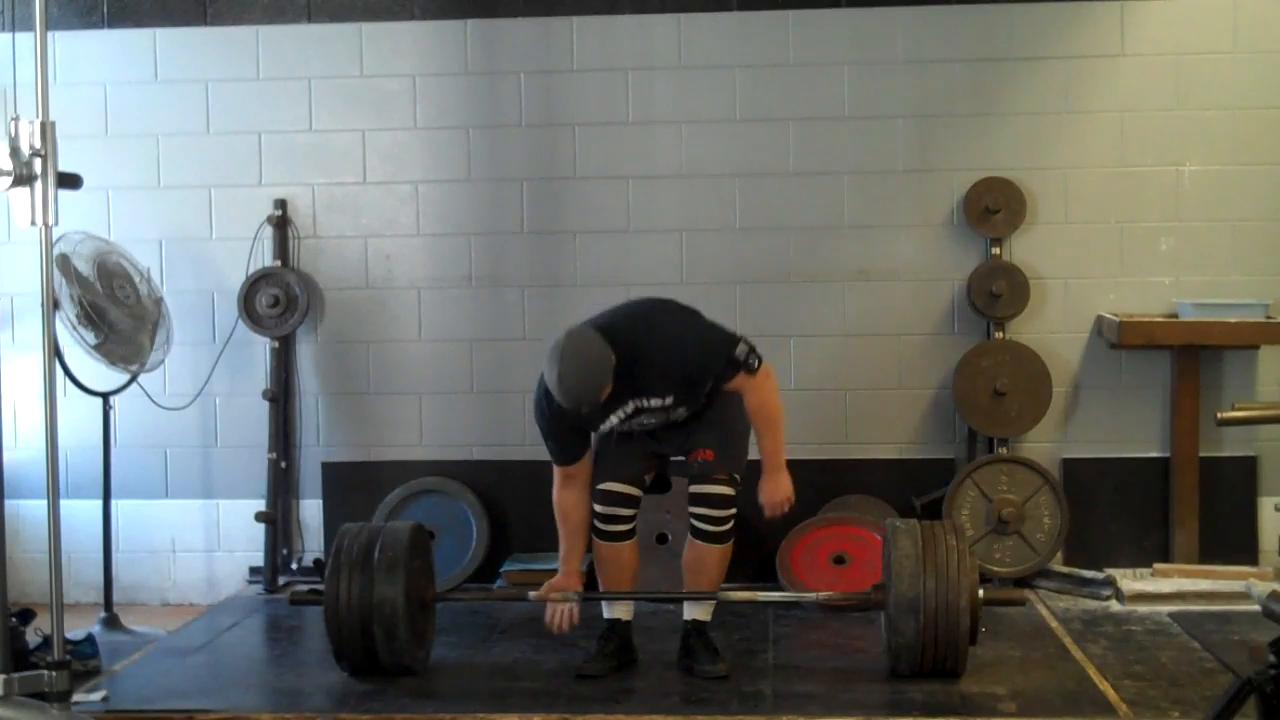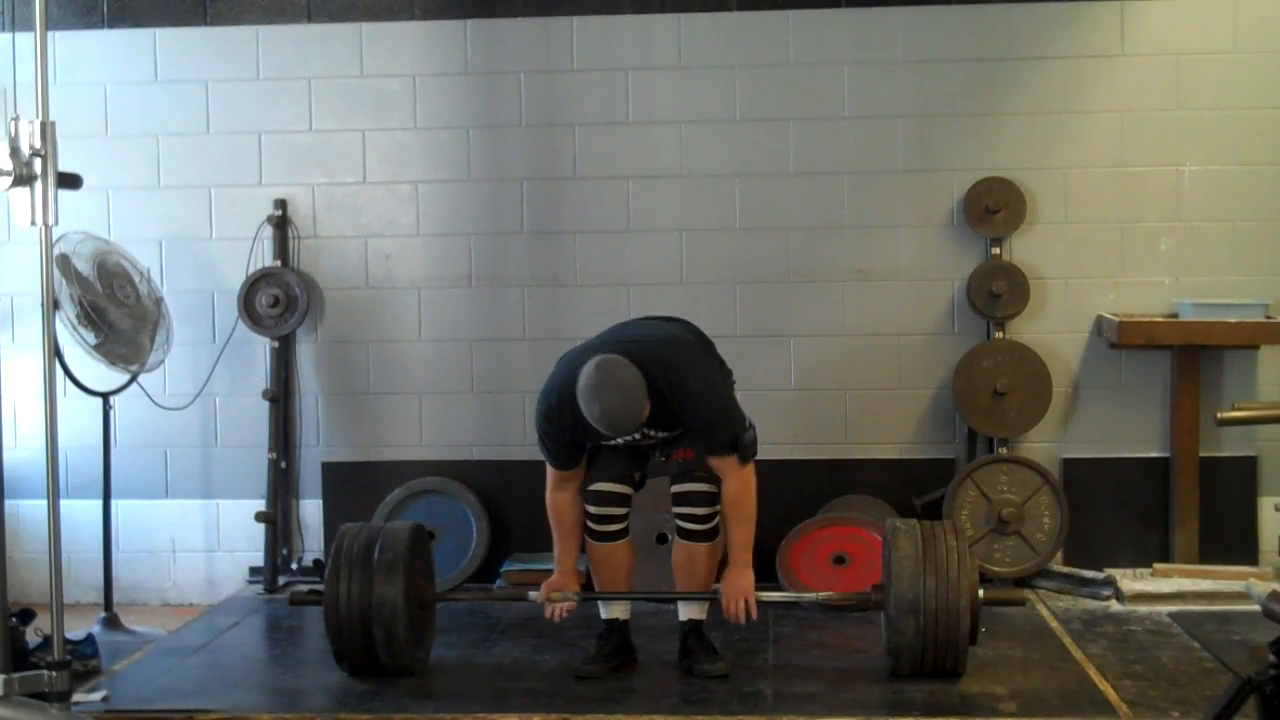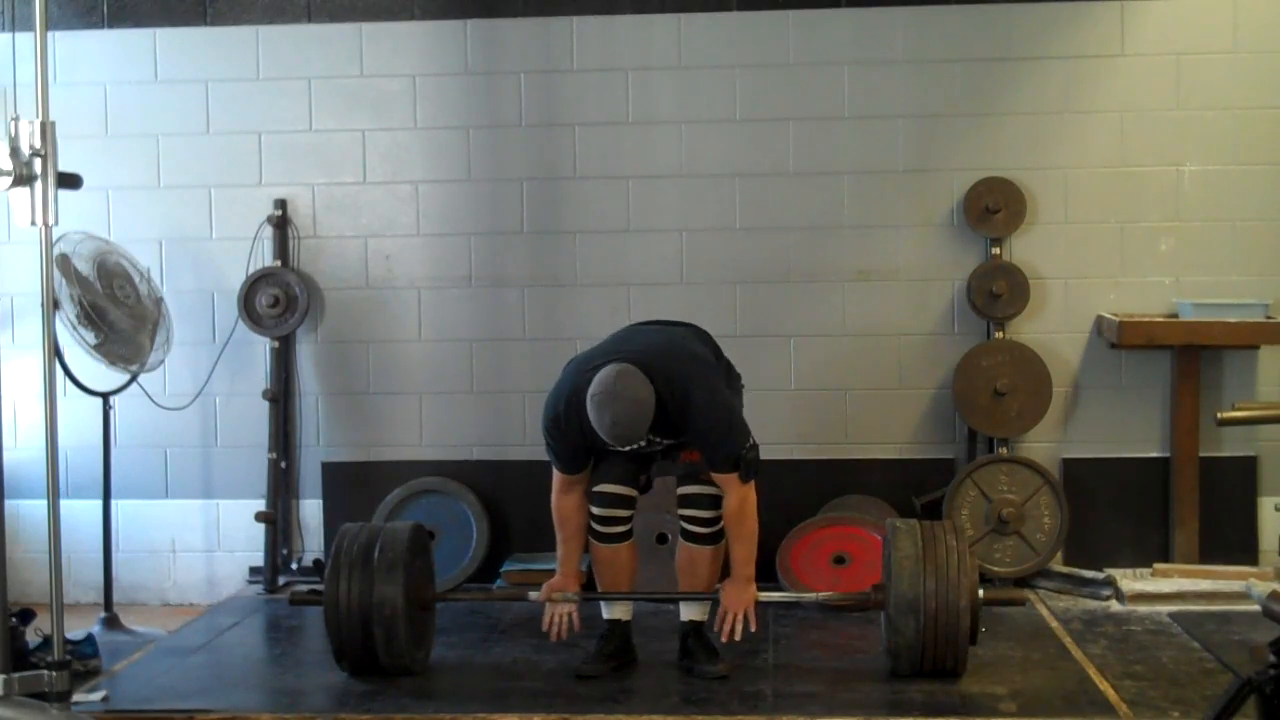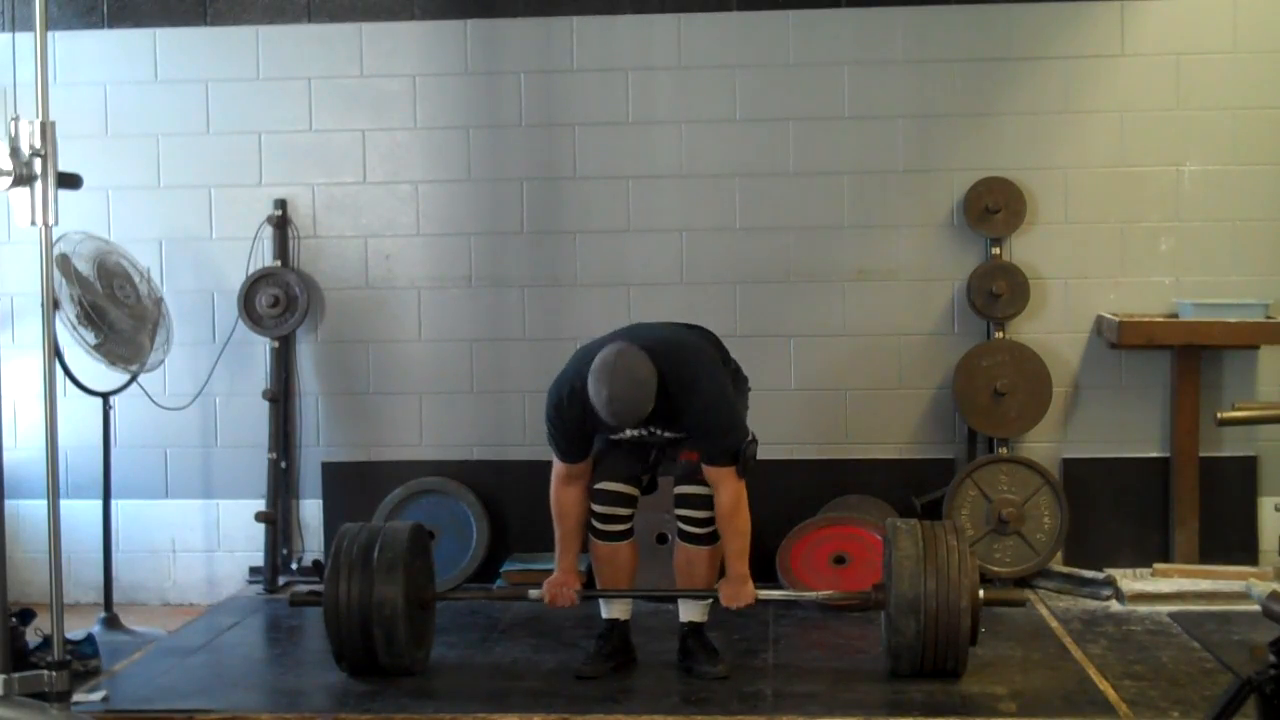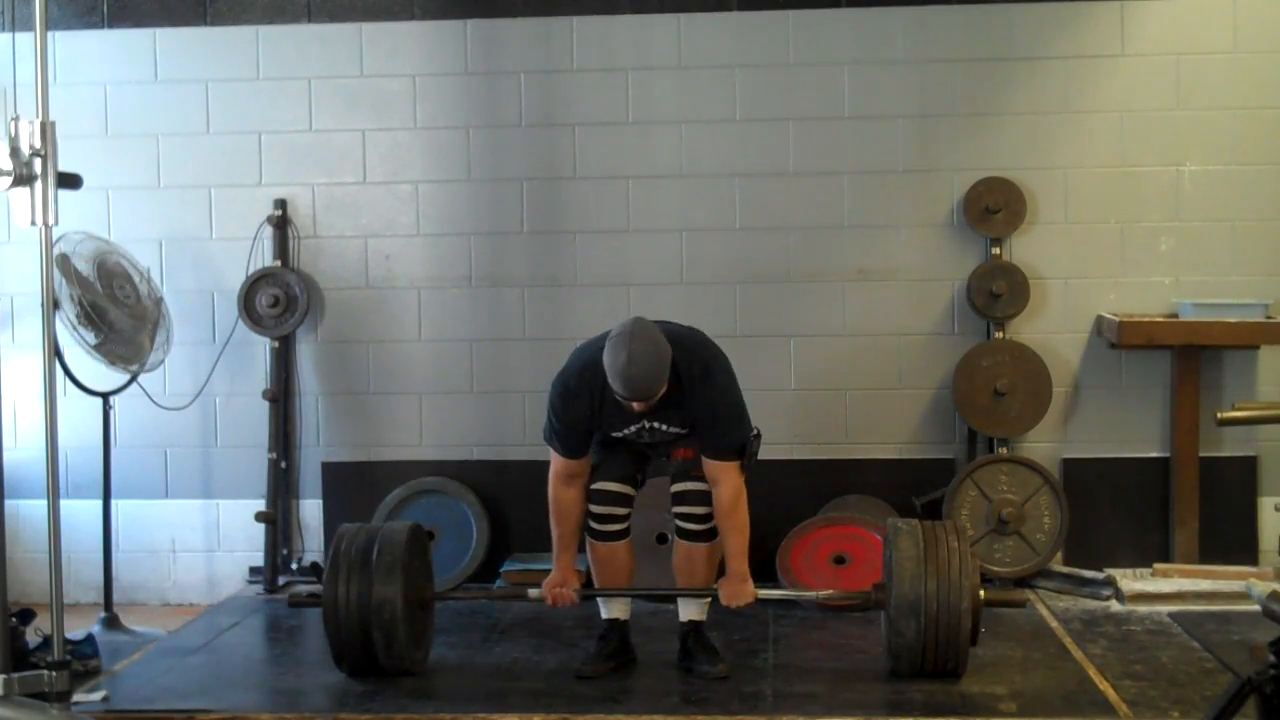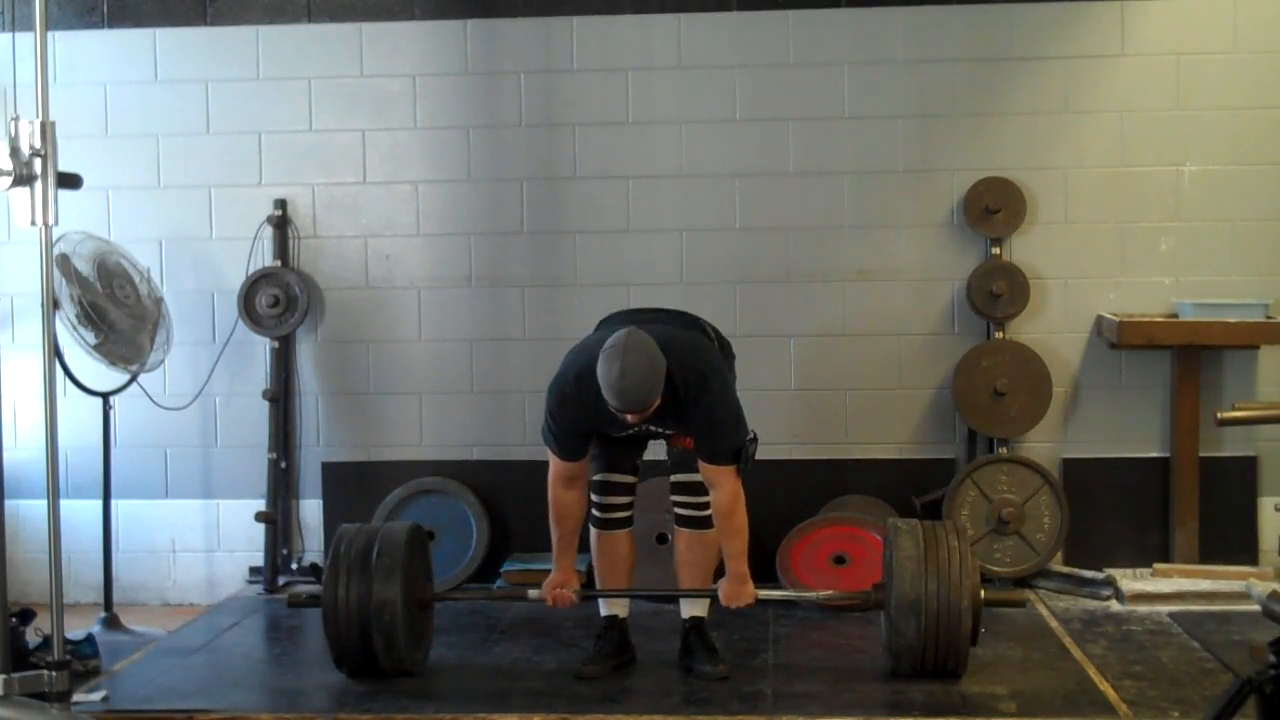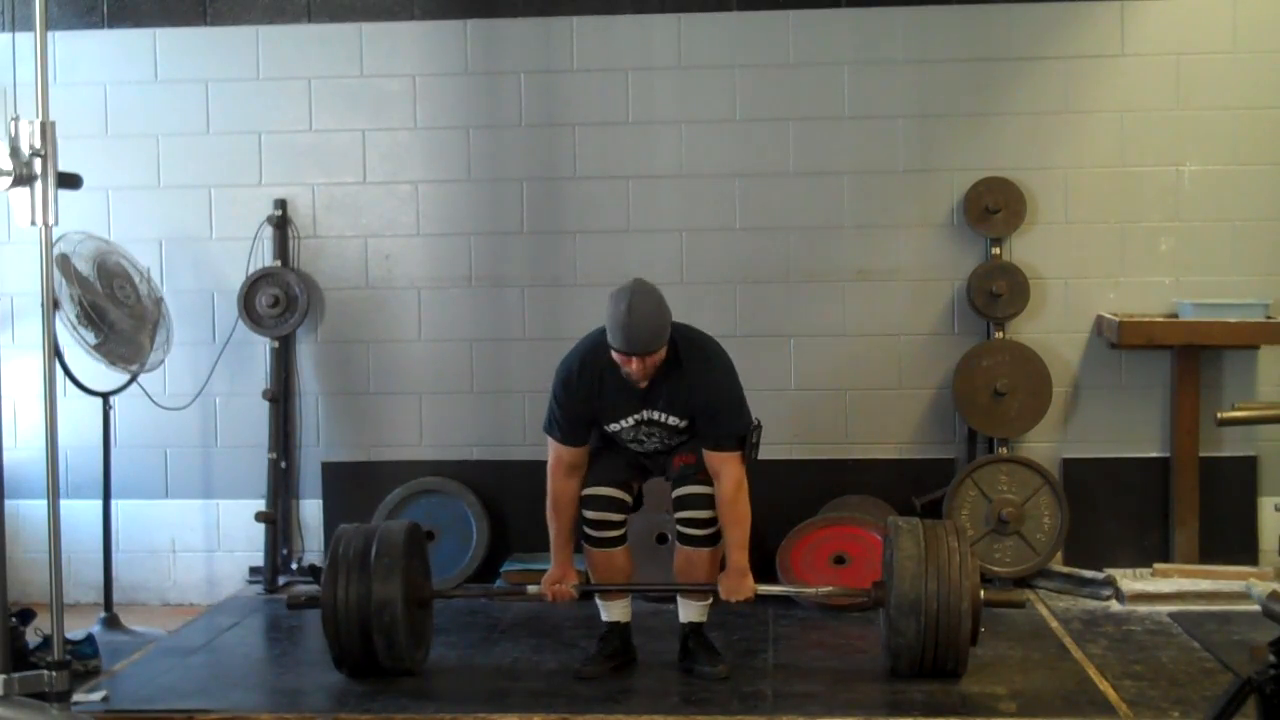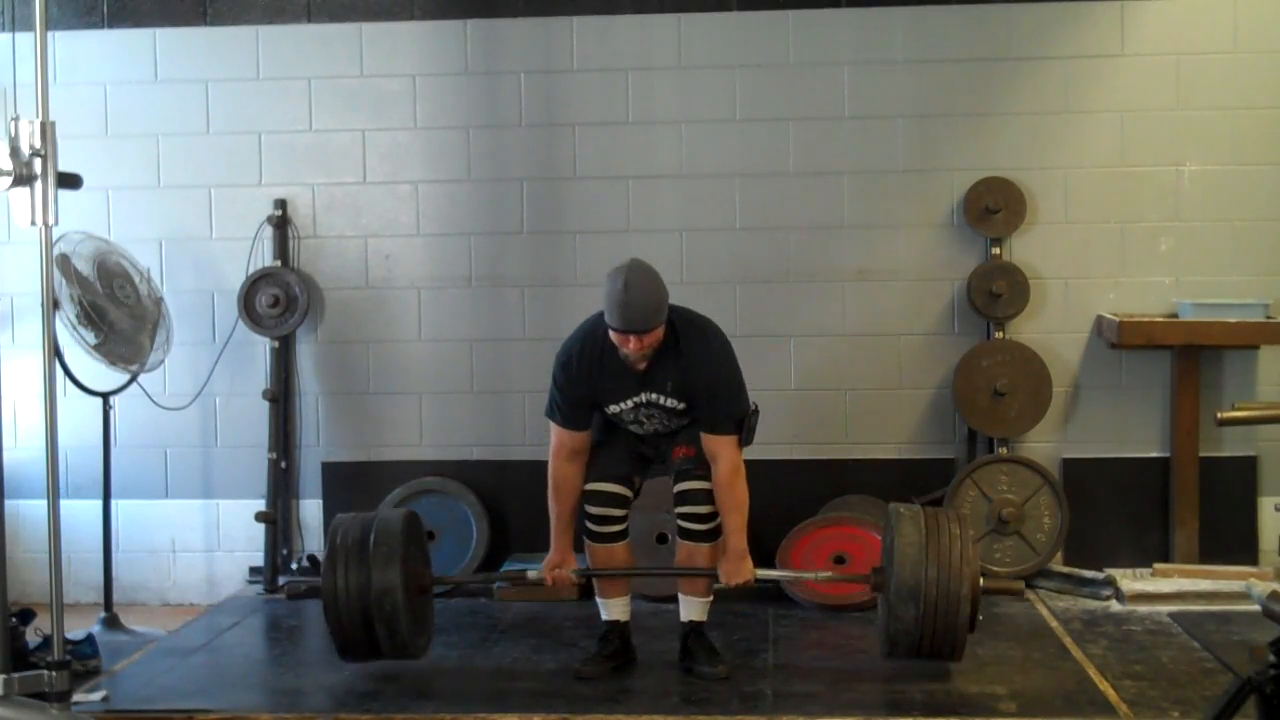
dt=0.4s
person 1, frame 1
left shoulder: (668, 337)
right shoulder: (556, 397)
left elbow: (755, 378)
right elbow: (571, 483)
left wrist: (775, 471)
right wrist: (569, 571)
left hip: (708, 402)
left knee: (712, 505)
right knee: (610, 505)
left ankle: (695, 634)
right ankle: (616, 634)
person 1, frame 2
left shoulder: (698, 389)
right shoulder: (558, 405)
left elbow: (738, 473)
right elbow: (563, 486)
left wrist: (740, 568)
right wrist: (565, 571)
left hip: (691, 400)
right hip: (614, 405)
left knee: (697, 503)
right knee: (601, 503)
left ankle: (693, 634)
right ankle: (615, 634)
person 1, frame 3
left shoulder: (705, 400)
right shoulder: (566, 406)
left elbow: (738, 491)
right elbow: (569, 490)
left wrist: (742, 579)
right wrist: (566, 573)
left hip: (698, 389)
left knee: (703, 507)
right knee: (606, 506)
left ankle: (693, 635)
right ankle: (616, 635)
person 1, frame 4
left shoulder: (707, 389)
right shoulder: (569, 394)
left elbow: (729, 487)
right elbow: (570, 480)
left wrist: (738, 576)
right wrist: (565, 568)
left hip: (708, 406)
left knee: (698, 511)
right knee: (607, 508)
left ankle: (693, 635)
right ankle: (615, 635)
person 1, frame 5
left shoulder: (708, 375)
right shoulder: (575, 382)
left elbow: (727, 482)
right elbow: (567, 479)
left wrist: (738, 573)
right wrist: (563, 566)
left hip: (692, 430)
left knee: (696, 510)
right knee: (602, 510)
left ankle: (693, 635)
right ankle: (614, 635)
person 1, frame 6
left shoulder: (705, 379)
right shoulder: (572, 386)
left elbow: (723, 487)
right elbow: (567, 482)
left wrist: (737, 574)
right wrist: (563, 567)
left hip: (689, 383)
left knee: (695, 499)
right knee: (609, 501)
left ankle: (694, 633)
right ankle: (613, 632)
person 1, frame 7
left shoulder: (707, 365)
right shoulder: (579, 370)
left elbow: (728, 474)
right elbow: (564, 470)
left wrist: (737, 567)
right wrist: (561, 562)
left hip: (692, 440)
right hip: (617, 443)
left knee: (700, 514)
right knee: (597, 513)
left ankle: (693, 635)
right ankle: (615, 634)
person 1, frame 8
left shoulder: (706, 347)
right shoulder: (579, 353)
left elbow: (725, 458)
right elbow: (567, 455)
left wrist: (737, 551)
right wrist: (560, 546)
left hip: (693, 427)
right hip: (618, 428)
left knee: (700, 506)
right knee: (600, 508)
left ankle: (693, 634)
right ankle: (615, 634)
